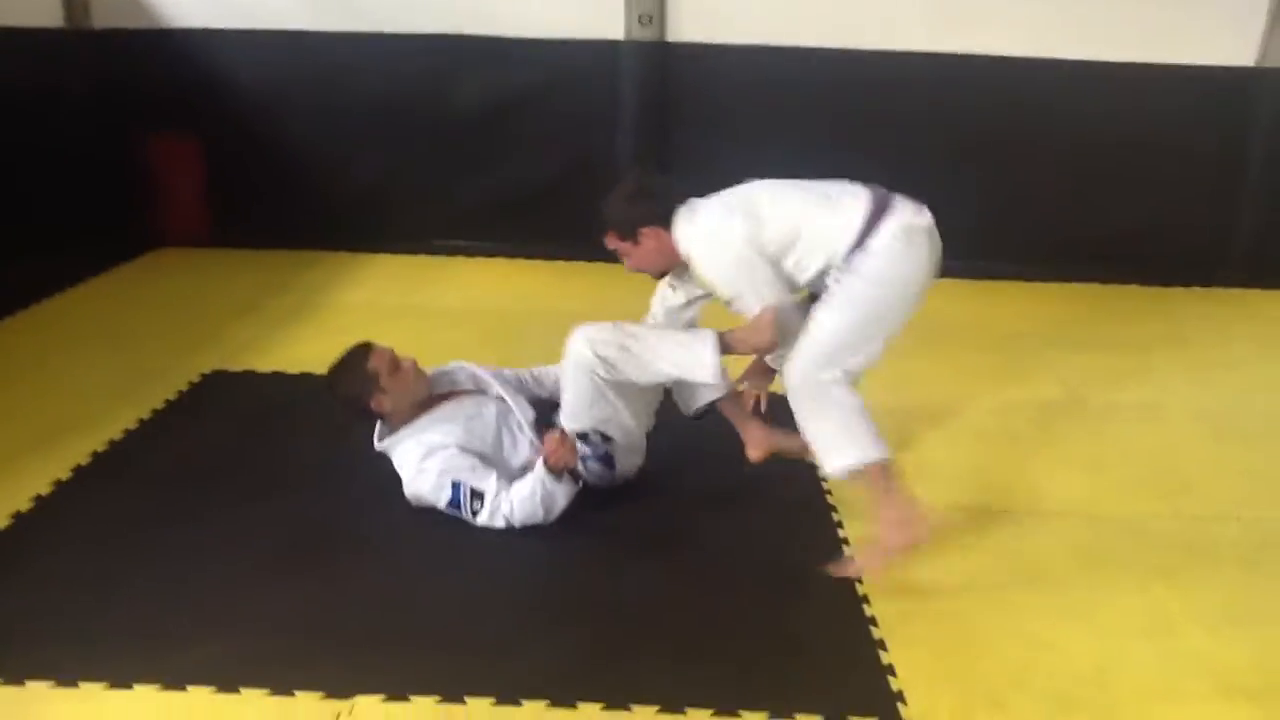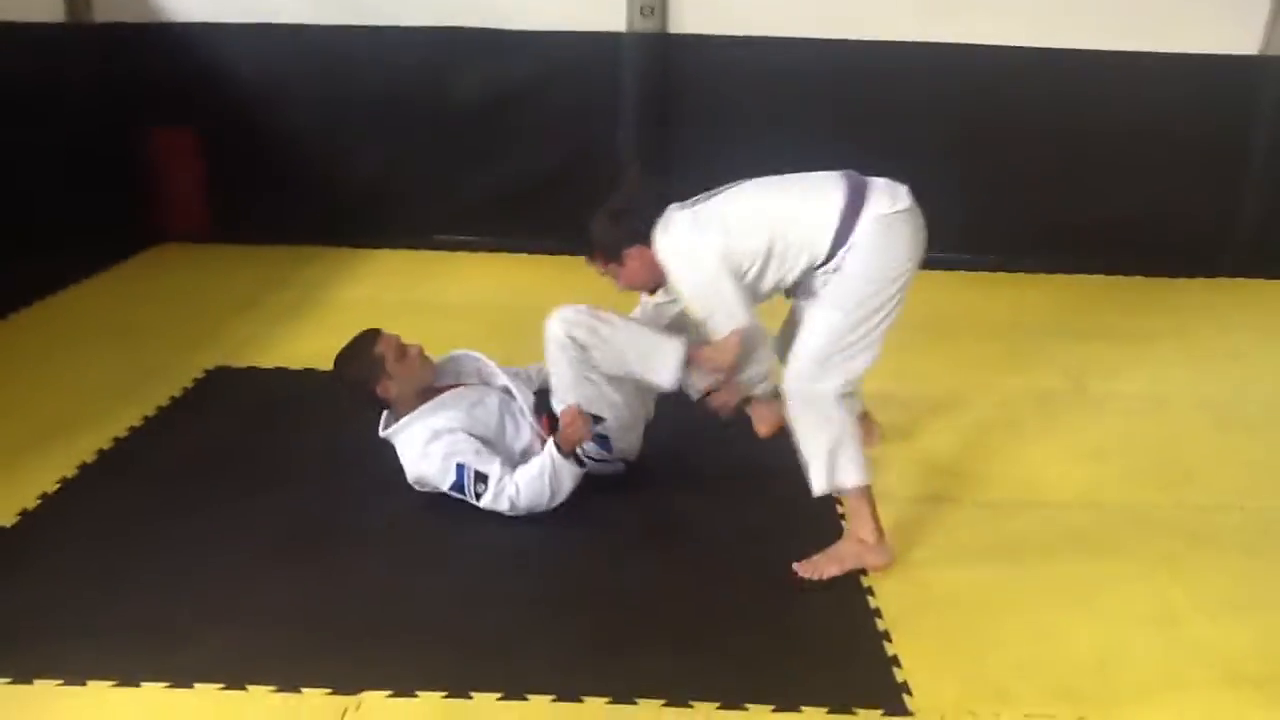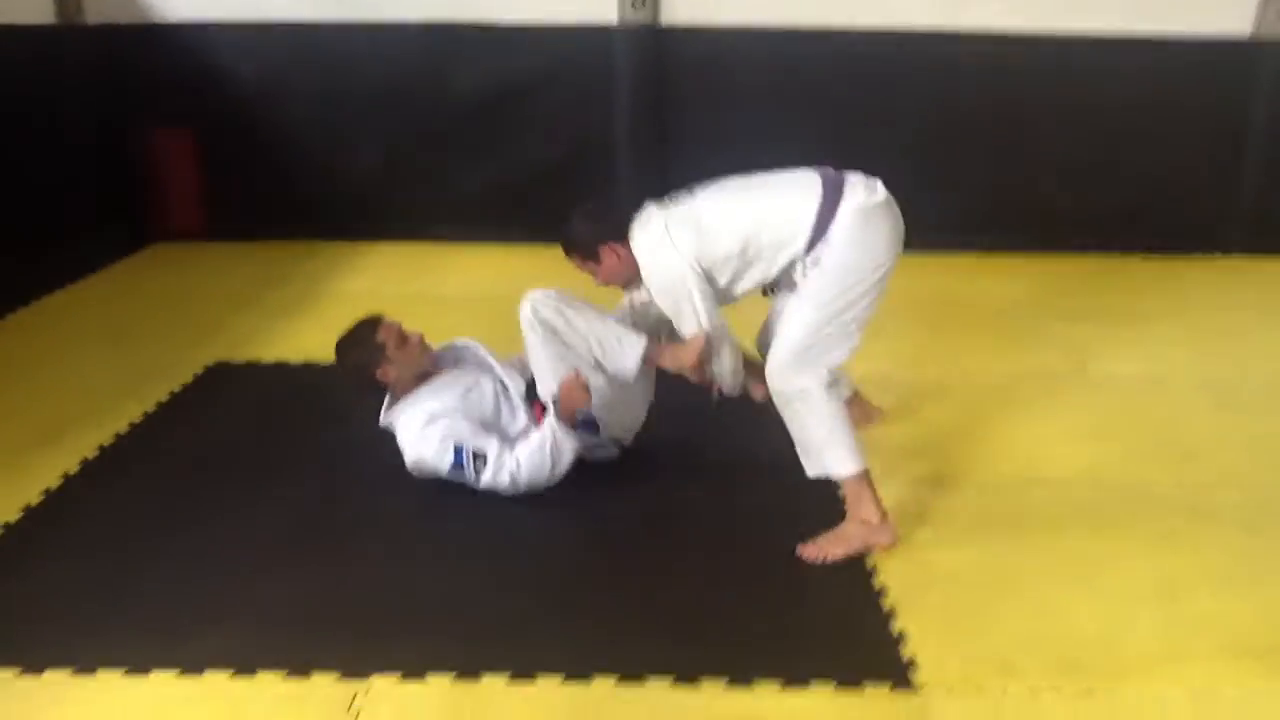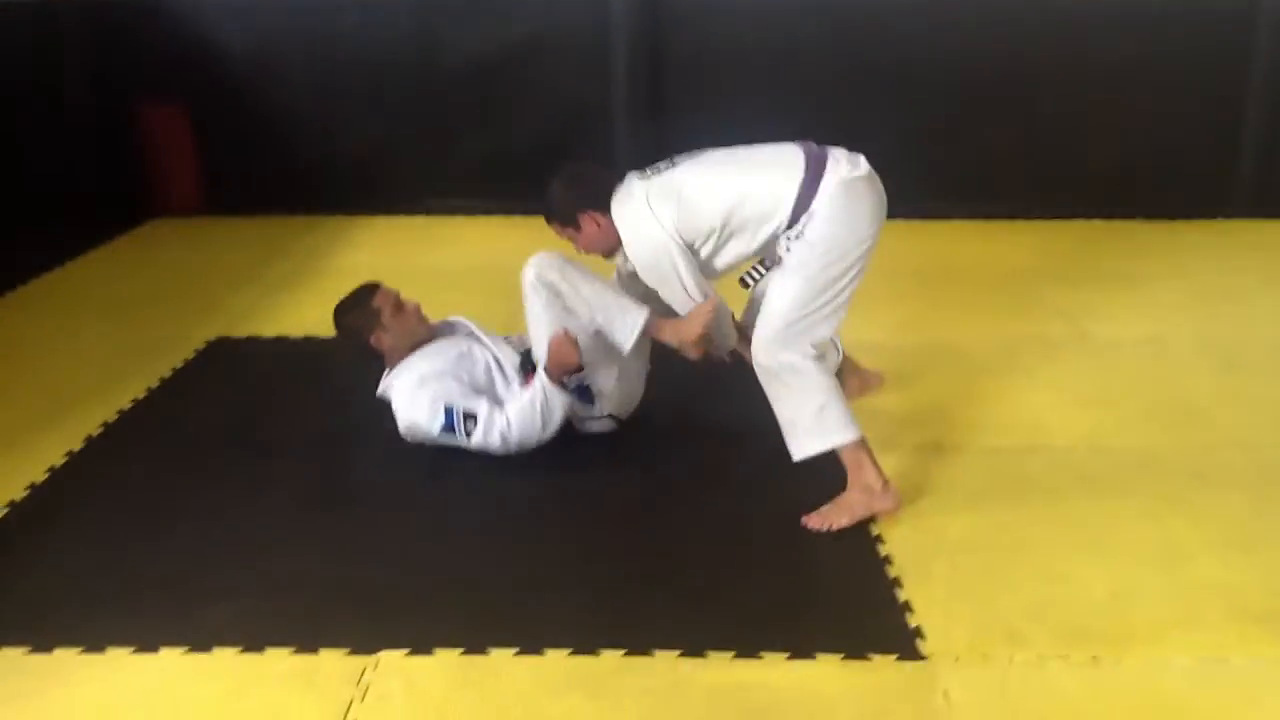
dt=0.1s
person 1, frame 1
left shoulder: (439, 380)
right shoulder: (424, 466)
left elbow: (526, 383)
right elbow: (513, 512)
right wrist: (551, 468)
right hip: (589, 453)
right knee: (589, 343)
left ankle: (751, 430)
right ankle: (738, 340)
person 1, frame 2
left shoulder: (449, 369)
right shoulder: (427, 448)
left elbow: (515, 377)
right elbow: (520, 496)
left wrist: (590, 362)
right wrist: (564, 446)
right hip: (597, 442)
right knee: (568, 325)
person 1, frame 3
left shoulder: (449, 358)
right shoulder: (423, 434)
right elbow: (520, 473)
right wrist: (564, 415)
right hip: (589, 427)
right knee: (539, 306)
right ankle: (670, 358)
person 1, frame 4
left shoulder: (442, 334)
right shoulder: (418, 400)
right elbow: (508, 433)
right wrist: (555, 375)
right hip: (588, 400)
right knee: (543, 270)
right ankle: (672, 331)
person 2, frame 1
left shoulder: (711, 240)
right shoulder: (692, 232)
left elbow: (776, 314)
right elbow: (668, 314)
left wrist: (770, 360)
left hip: (893, 240)
right hip: (879, 235)
left knee: (809, 371)
right knee: (806, 350)
left ankle: (897, 511)
right ankle: (845, 434)
person 2, frame 2
left shoulder: (689, 256)
right shoulder: (676, 240)
left elbow: (742, 342)
left wrist: (760, 395)
left hip: (875, 231)
right hip: (867, 224)
left knee: (810, 382)
right knee: (801, 347)
left ankle: (865, 537)
right ankle: (854, 421)
person 2, frame 3
left shoulder: (663, 260)
right shoulder: (653, 227)
left elbow: (709, 343)
right elbow: (643, 310)
left wrist: (737, 380)
left hip: (851, 227)
right hip: (849, 209)
left knee: (792, 372)
right knee: (784, 342)
left ankle: (869, 518)
right ankle: (851, 406)
person 2, frame 4
left shoulder: (644, 232)
right shoulder: (637, 199)
left elbow: (699, 310)
right elbow: (631, 271)
left wrist: (731, 341)
left hip: (835, 201)
right hip: (836, 182)
left knee: (777, 348)
right knee: (769, 316)
left ankle: (870, 486)
right ankle: (847, 374)
